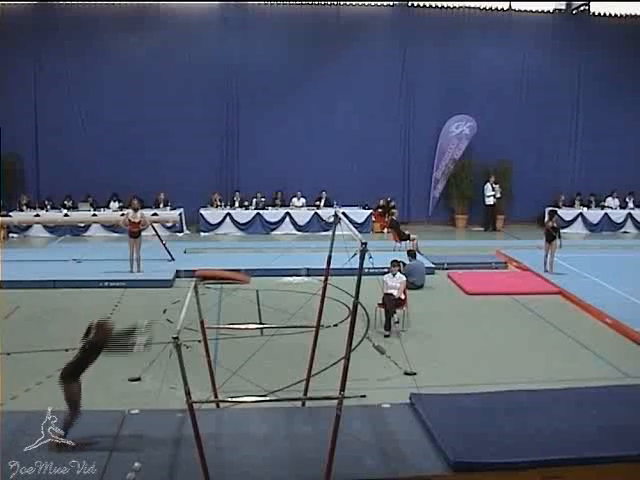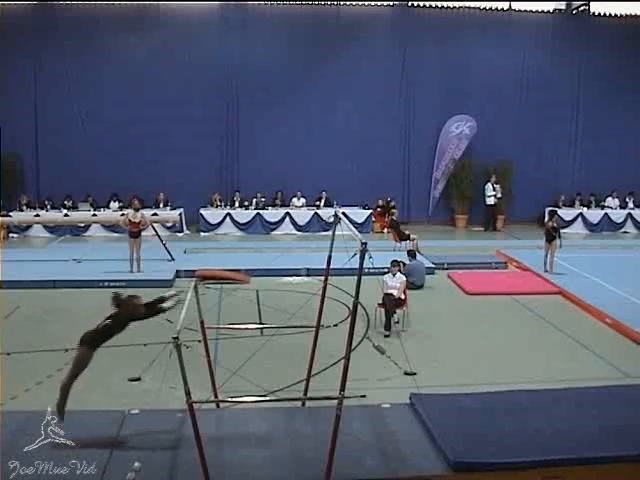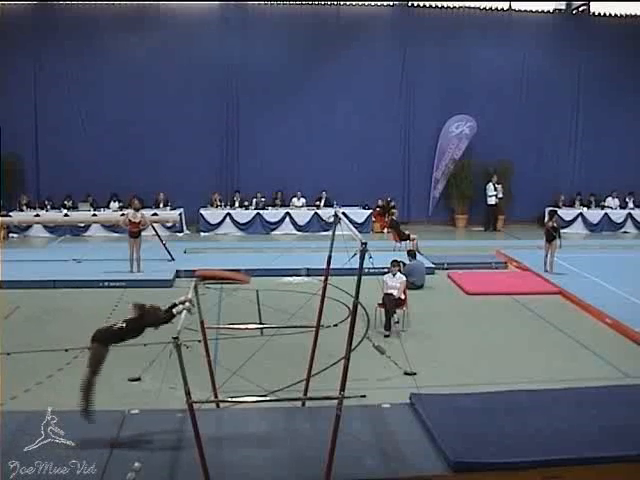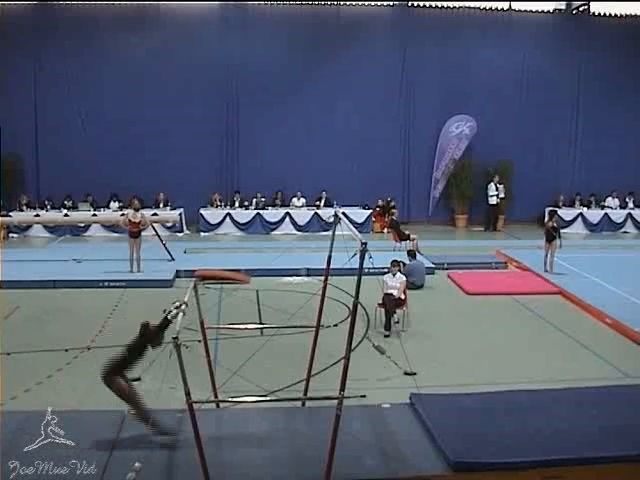
dt=0.2s
person 1, frame 1
left shoulder: (95, 342)
right shoulder: (93, 344)
left hip: (74, 376)
right hip: (70, 377)
left knee: (75, 411)
right knee: (75, 411)
left ankle: (62, 435)
person 1, frame 2
left shoulder: (125, 314)
right shoulder: (124, 316)
left elbow: (148, 306)
right elbow: (149, 313)
left wrist: (168, 295)
right wrist: (167, 305)
left hip: (91, 341)
right hip: (89, 342)
left knee: (73, 375)
right knee: (73, 376)
left ankle: (61, 404)
right ankle: (61, 406)
person 1, frame 3
left shoulder: (141, 321)
right shoulder: (141, 323)
left elbow: (163, 314)
right elbow: (164, 319)
left wrist: (181, 301)
right wrist: (181, 308)
left hip: (103, 339)
right hip: (100, 340)
left knee: (92, 374)
right knee: (92, 374)
right ankle: (86, 406)
person 1, frame 4
left shoulder: (139, 345)
right shoulder: (140, 344)
left elbow: (160, 328)
right elbow: (158, 330)
left wrist: (174, 308)
right wrist: (174, 313)
left hip: (116, 374)
right hip: (111, 375)
left knee: (137, 402)
right knee: (135, 402)
